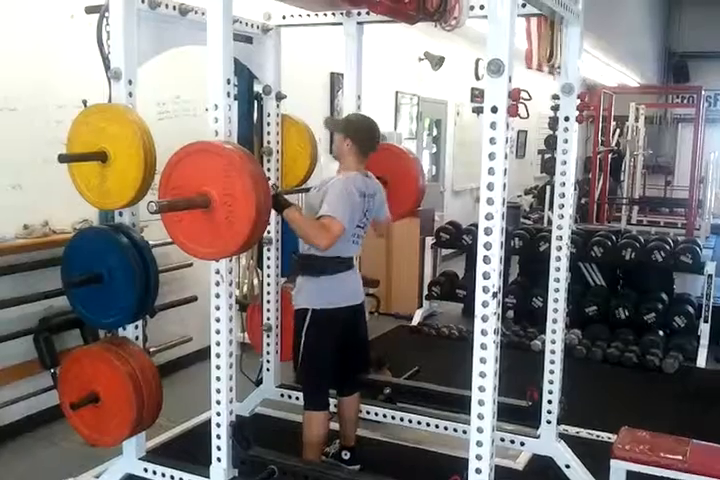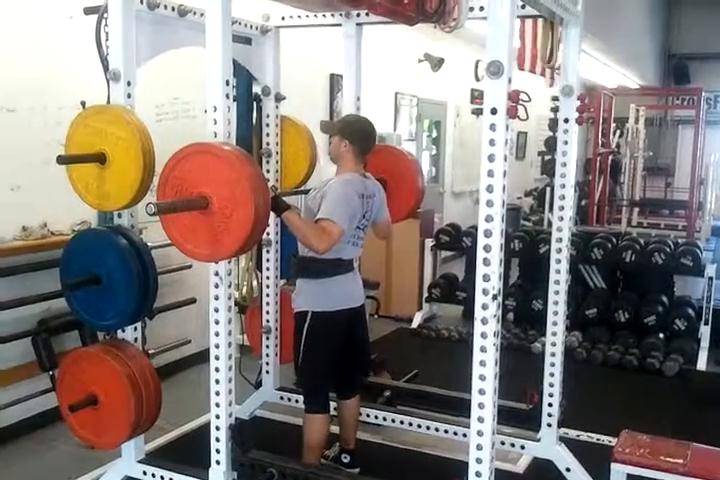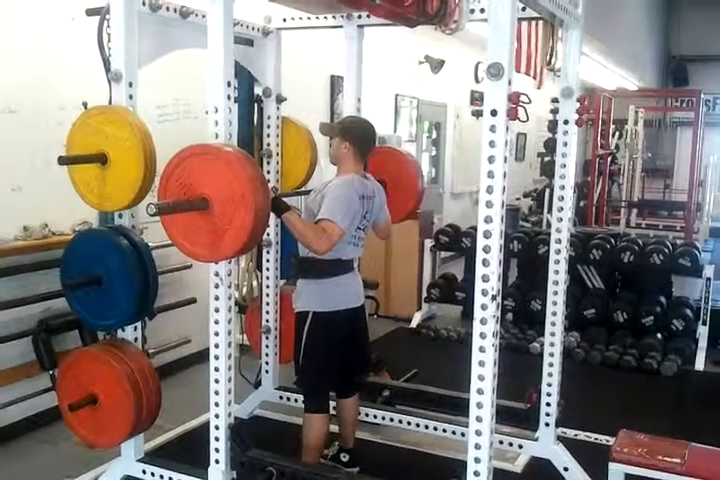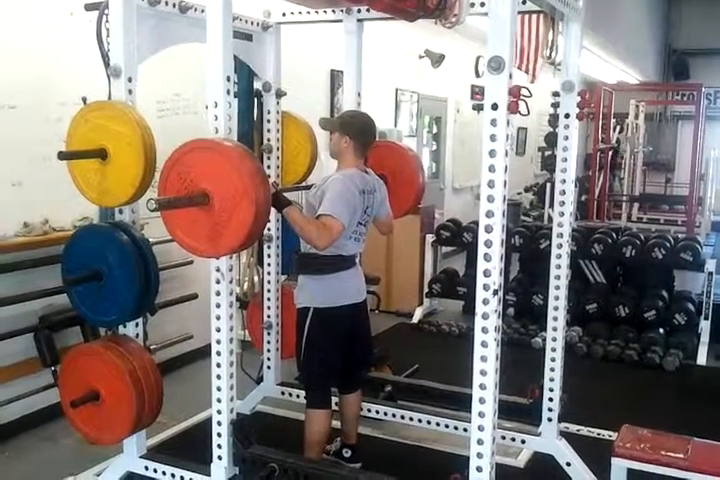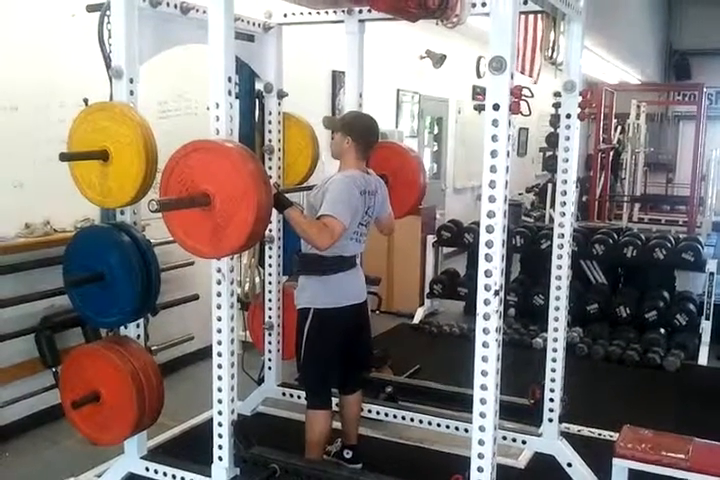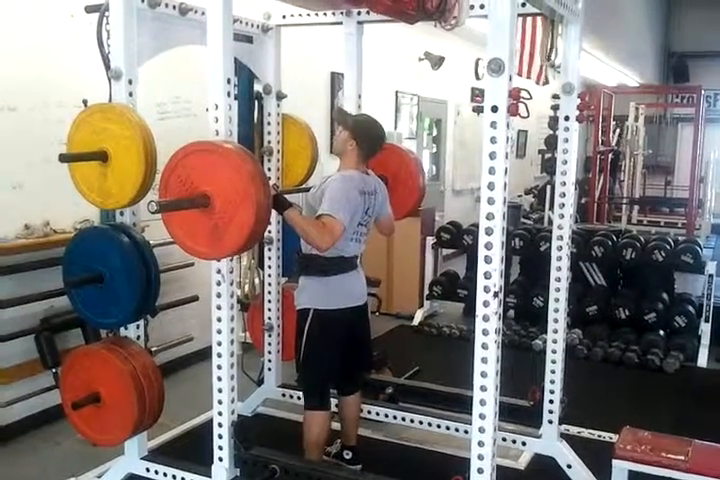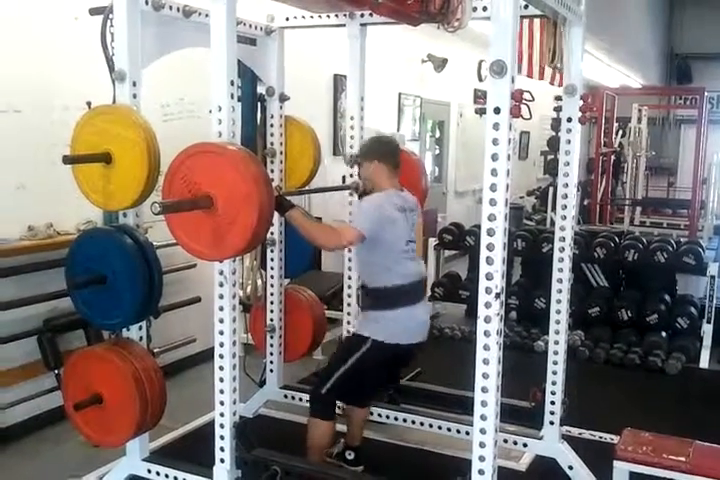
dt=0.5s
person 1, frame 1
left shoulder: (342, 186)
right shoulder: (372, 186)
left elbow: (323, 238)
right elbow: (383, 226)
left wrist: (283, 205)
left hip: (320, 299)
right hip: (348, 293)
left knee: (315, 390)
right knee: (347, 380)
right ankle: (346, 452)
person 1, frame 2
left shoulder: (340, 187)
right shoulder: (372, 187)
left elbow: (321, 241)
right elbow: (384, 230)
left wrist: (281, 207)
left hip: (320, 301)
right hip: (350, 296)
left knee: (316, 393)
right knee: (347, 383)
right ankle: (346, 455)
person 1, frame 3
left shoulder: (340, 189)
right shoulder: (372, 188)
left elbow: (321, 242)
right elbow: (384, 231)
left wrist: (281, 208)
left hip: (321, 301)
right hip: (349, 295)
left knee: (315, 392)
right knee: (346, 382)
left ankle: (309, 470)
right ankle: (345, 453)
person 1, frame 4
left shoulder: (341, 183)
right shoulder: (373, 182)
left elbow: (322, 237)
right elbow: (386, 226)
left wrist: (282, 203)
left hip: (323, 297)
right hip: (351, 292)
left knee: (317, 388)
right knee: (349, 378)
right ankle: (348, 449)
person 1, frame 5
left shoulder: (342, 184)
right shoulder: (374, 183)
left elbow: (323, 238)
right elbow: (387, 226)
left wrist: (283, 203)
left hip: (323, 298)
right hip: (352, 292)
left knee: (318, 389)
right knee: (349, 379)
right ankle: (348, 450)
person 1, frame 6
left shoulder: (340, 184)
right shoulder: (374, 185)
left elbow: (323, 239)
right elbow: (388, 227)
left wrist: (282, 205)
left hip: (323, 298)
right hip: (352, 293)
left knee: (315, 390)
right knee: (348, 380)
right ankle: (348, 451)
person 1, frame 7
left shoulder: (377, 206)
right shoulder: (408, 202)
left elbow: (331, 239)
left wrist: (285, 206)
left hip: (387, 326)
right hip: (414, 321)
left knee: (322, 394)
right knee: (355, 383)
right ankle: (348, 454)
